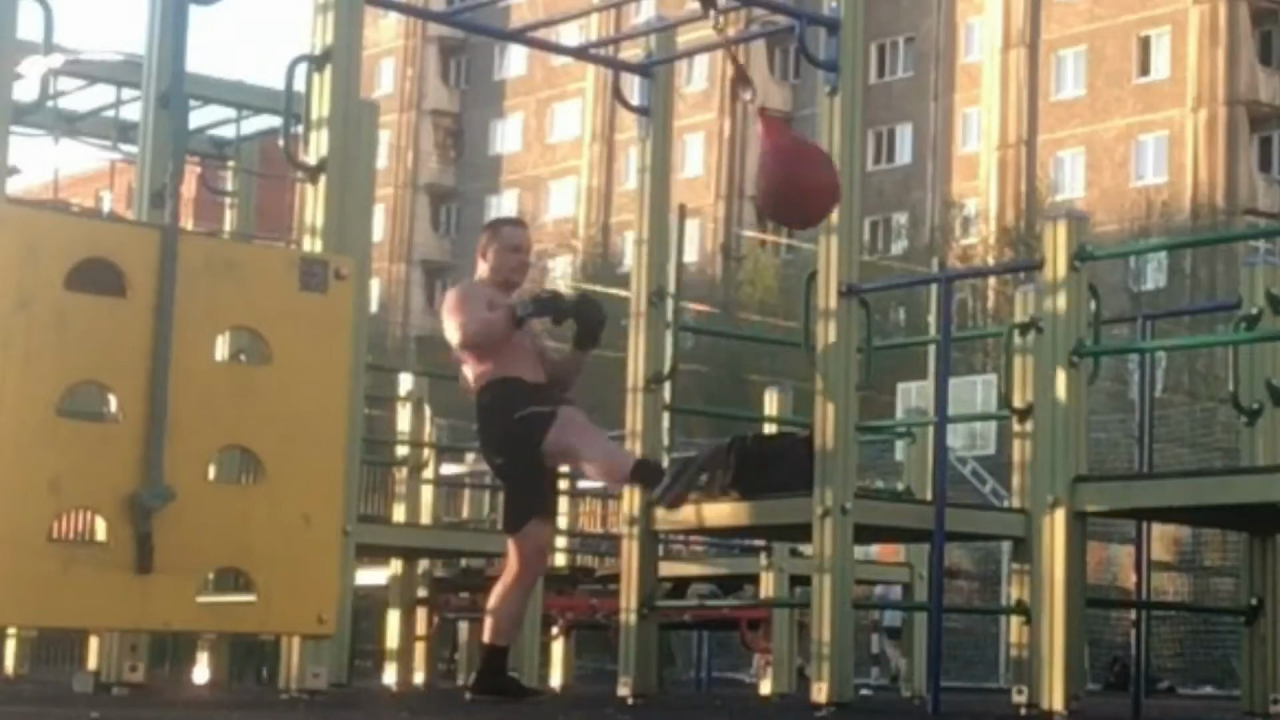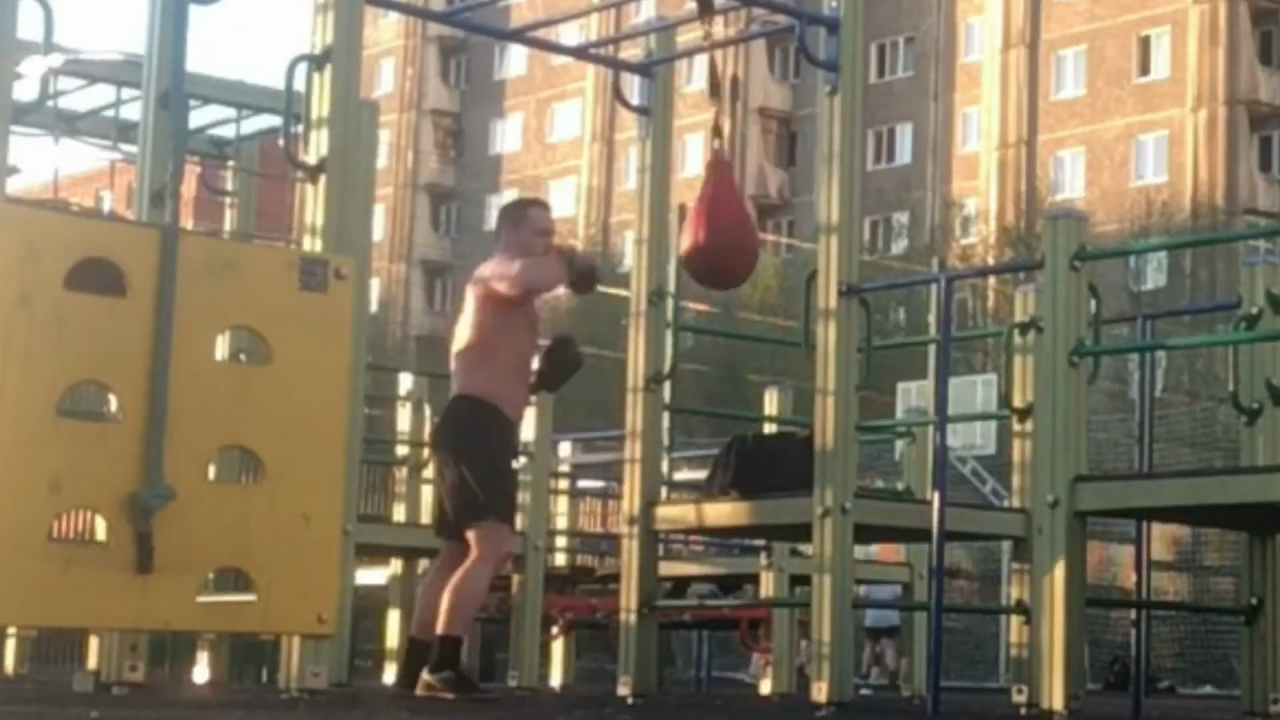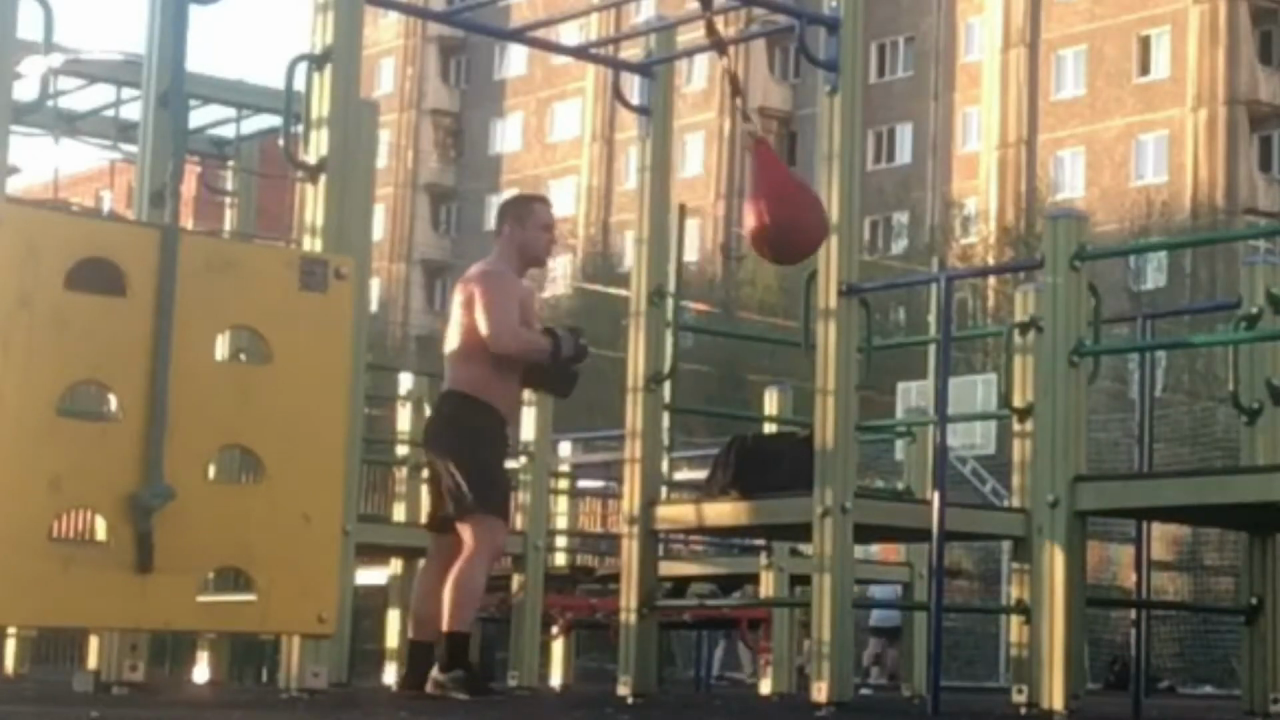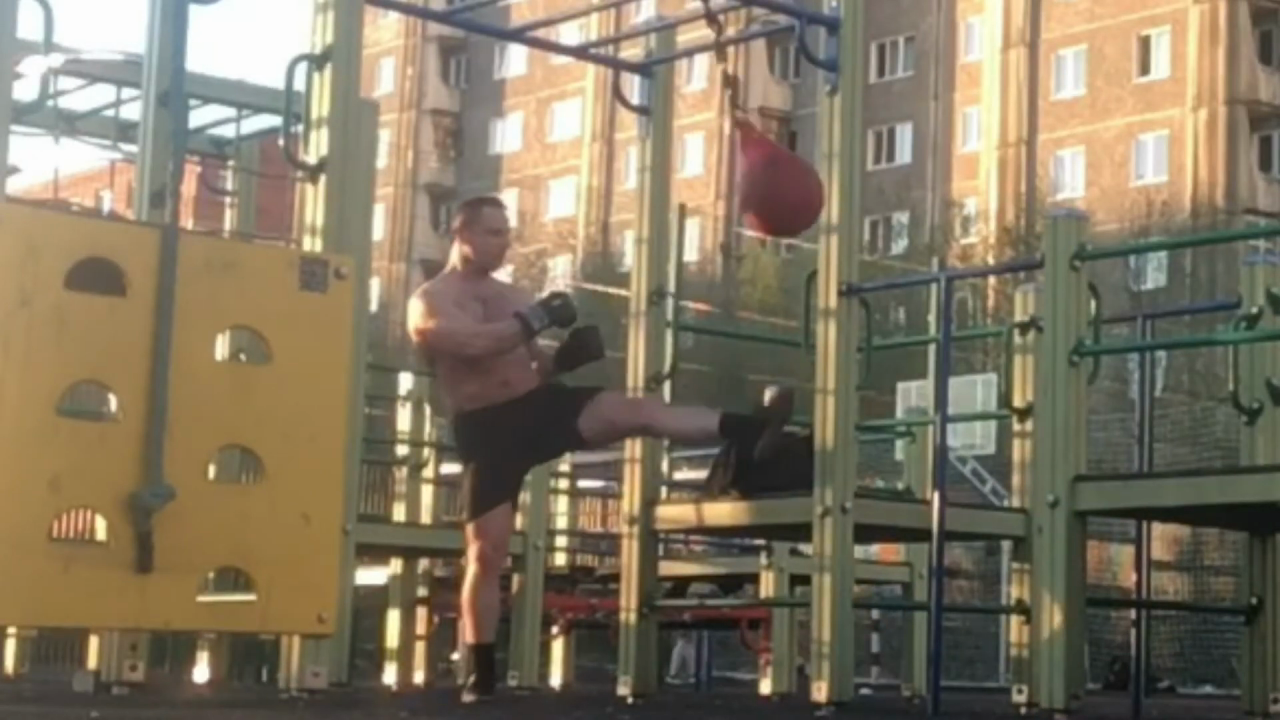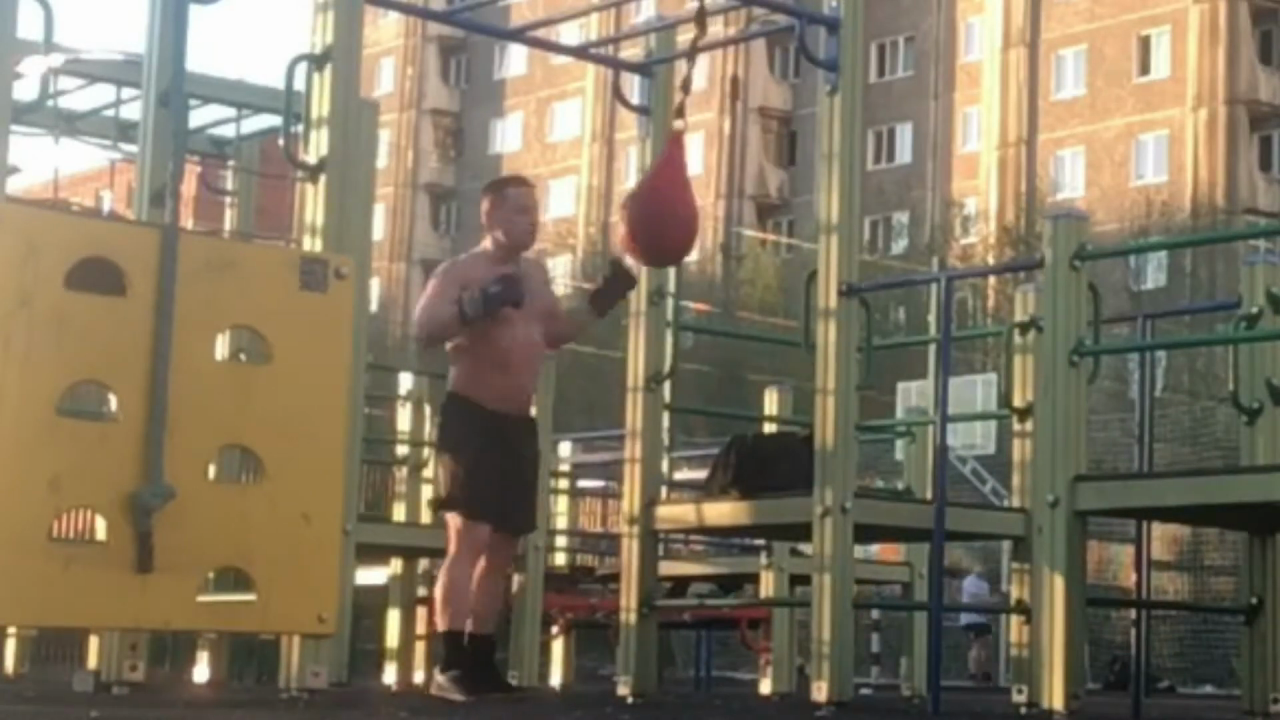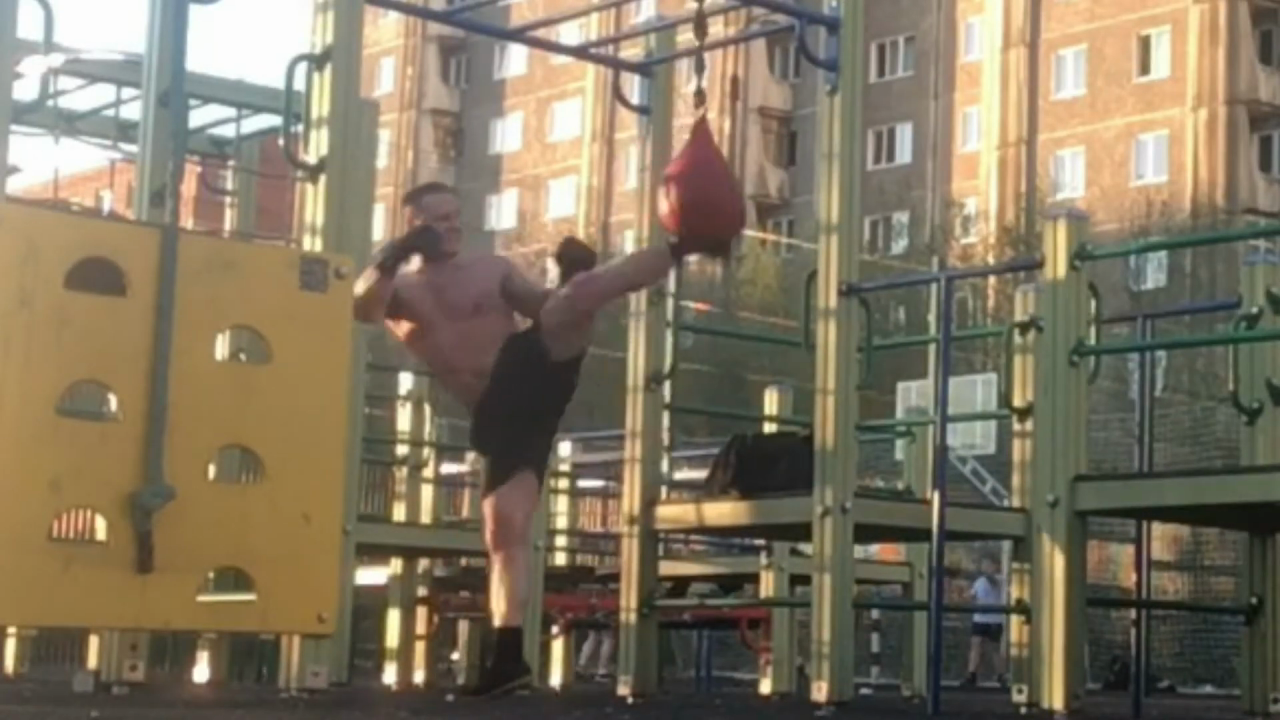
dt=0.7s
person 1, frame 1
left shoulder: (518, 321)
right shoulder: (463, 295)
left elbow: (559, 379)
right elbow: (467, 338)
left wrist: (584, 340)
right wrist: (531, 310)
left hip: (523, 430)
right hip: (509, 406)
left knee: (528, 558)
right knee: (578, 428)
left ankle: (490, 673)
right ankle: (651, 479)
person 1, frame 2
left shoulder: (513, 301)
right shoulder: (497, 270)
left elbow: (520, 377)
right elbow: (532, 278)
left wrist: (553, 366)
right wrist: (569, 265)
left hip: (491, 434)
right hip: (472, 427)
left knee: (458, 552)
right knee: (492, 547)
left ankle: (416, 666)
right ankle: (441, 667)
person 1, frame 3
left shoulder: (507, 292)
right shoulder: (496, 279)
right elbow: (501, 341)
left wrist: (551, 369)
right wrist: (559, 346)
left hip: (480, 427)
right hip: (464, 424)
left knee: (449, 549)
right knee: (486, 540)
left ankle: (418, 669)
right ankle: (452, 665)
person 1, frame 4
left shoulder: (507, 294)
right shoulder: (430, 299)
right elbow: (475, 343)
left wrist: (567, 354)
right wrist: (536, 318)
left hip: (542, 409)
right hip: (487, 429)
left knee: (630, 411)
right knee: (486, 549)
left ankle: (746, 428)
right ankle: (481, 673)
person 1, frame 5
left shoulder: (534, 275)
right shoulder: (458, 271)
left elbow: (555, 334)
right elbow: (423, 328)
left wrist: (600, 301)
right wrist: (476, 304)
left hip: (516, 428)
right hip: (469, 422)
left knee: (503, 548)
right knee: (468, 542)
left ankle: (477, 662)
right ankle: (449, 667)
person 1, frame 6
left shoulder: (491, 268)
right shoulder: (396, 290)
left elbow: (548, 310)
right elbow: (362, 305)
left wrist: (571, 280)
right wrist: (390, 257)
left hip: (540, 366)
right hip: (500, 411)
left knee: (584, 295)
right knee: (505, 533)
left ankle: (684, 245)
right ankle: (507, 660)
